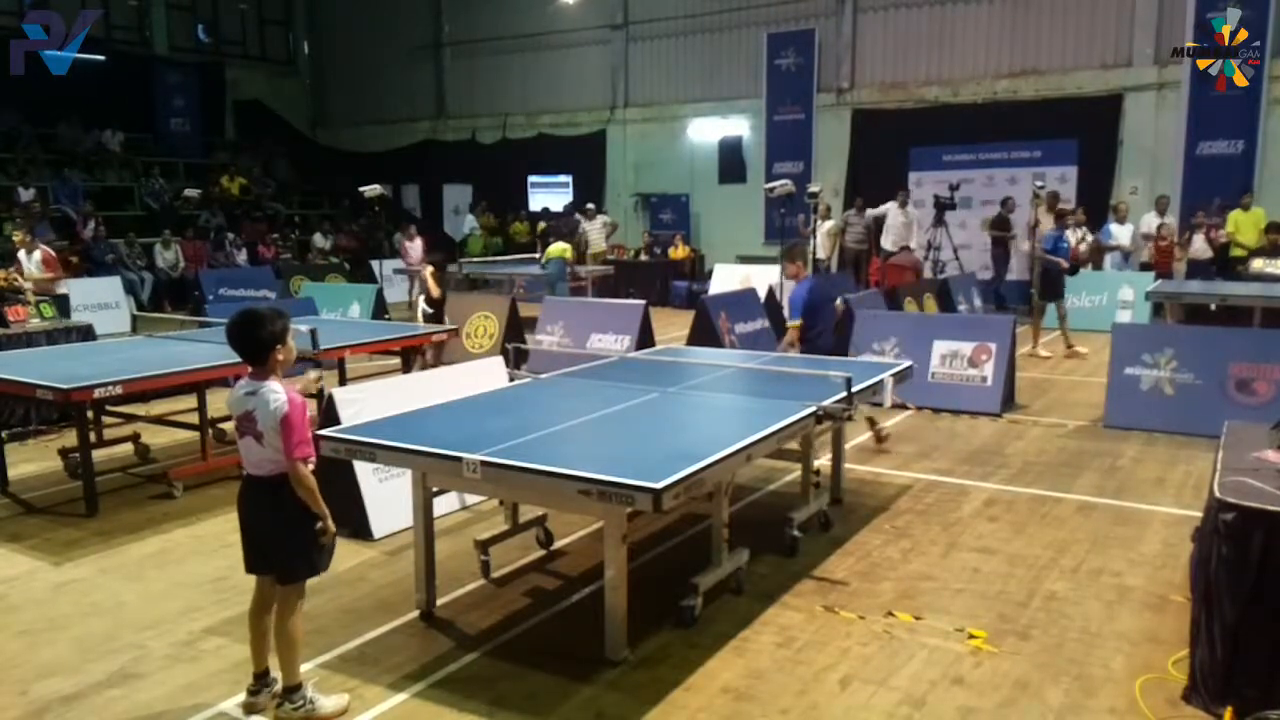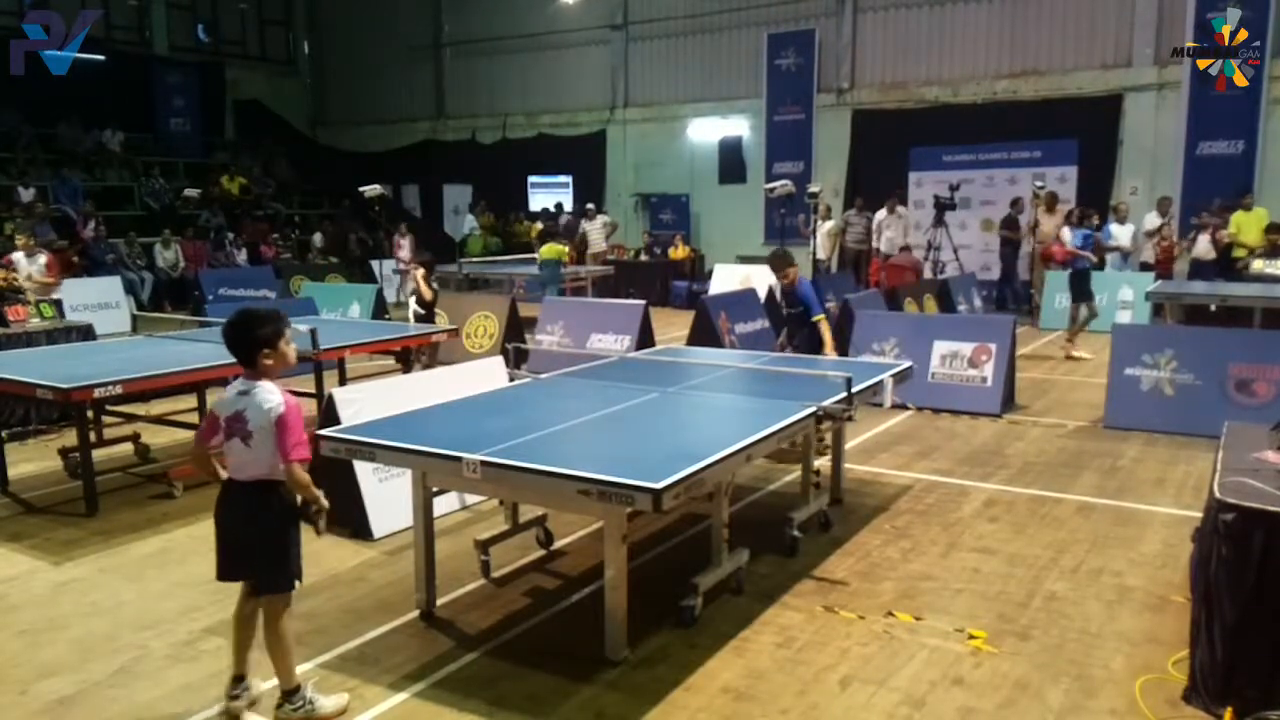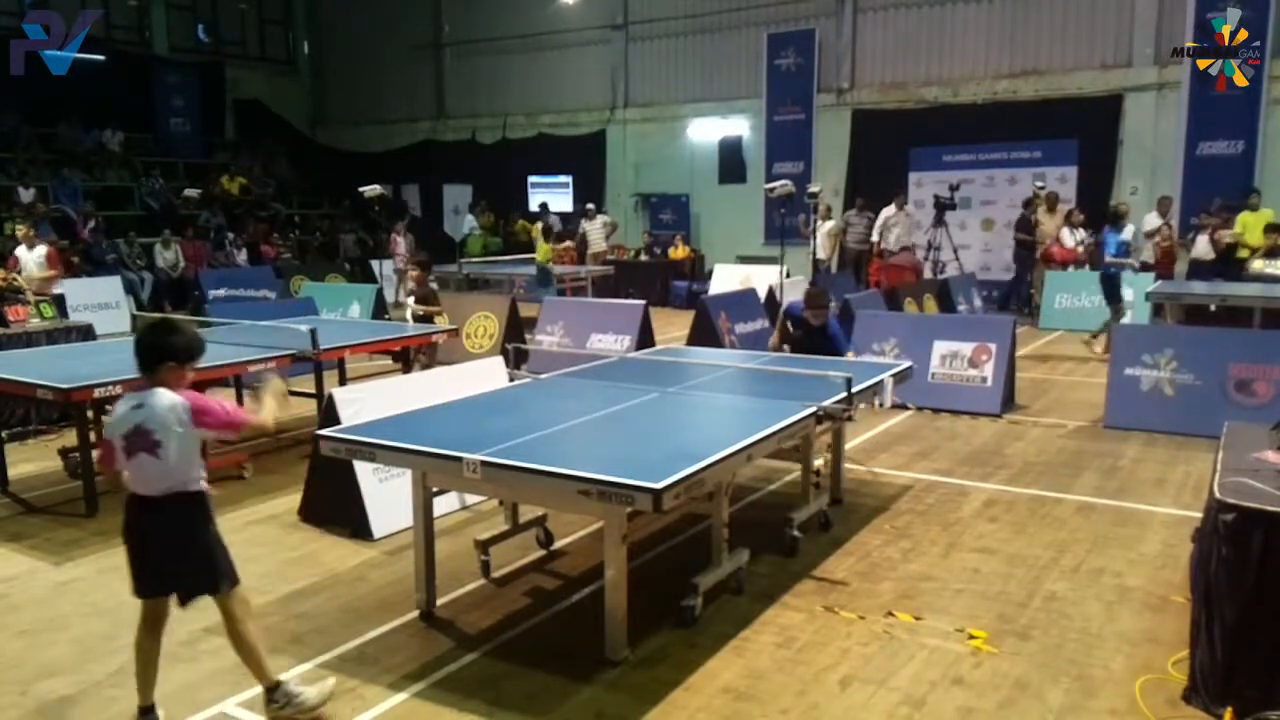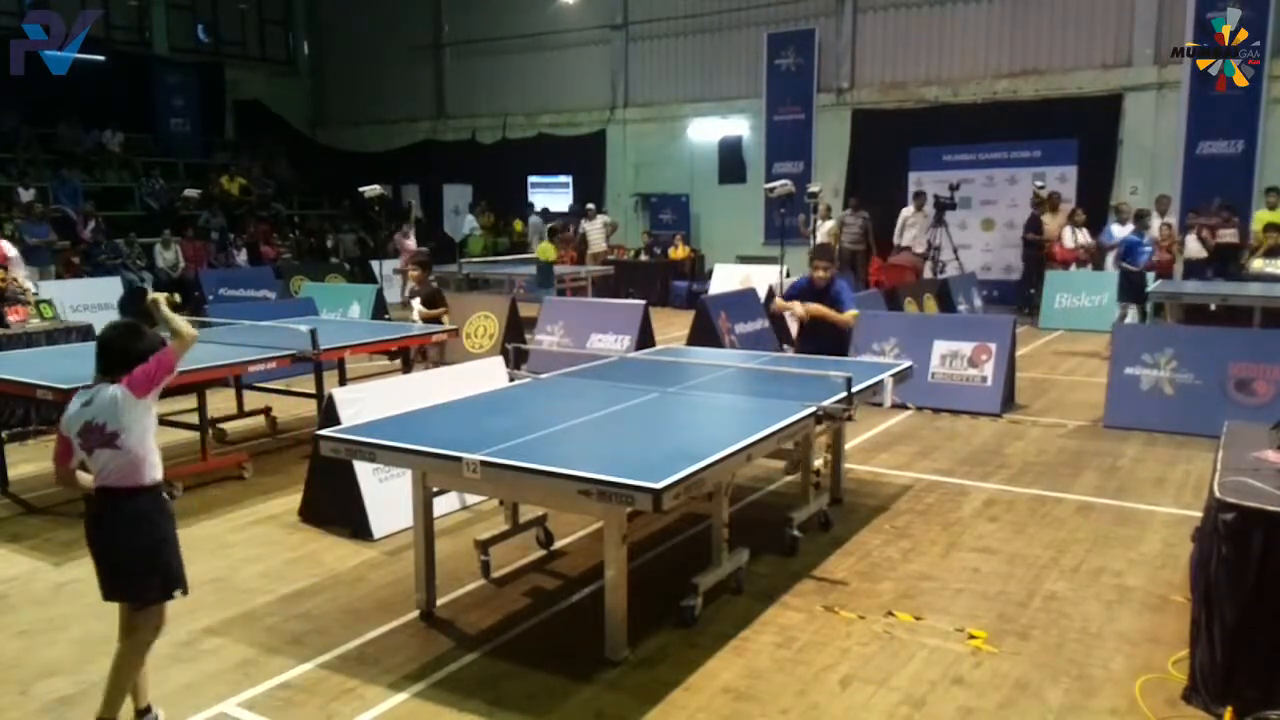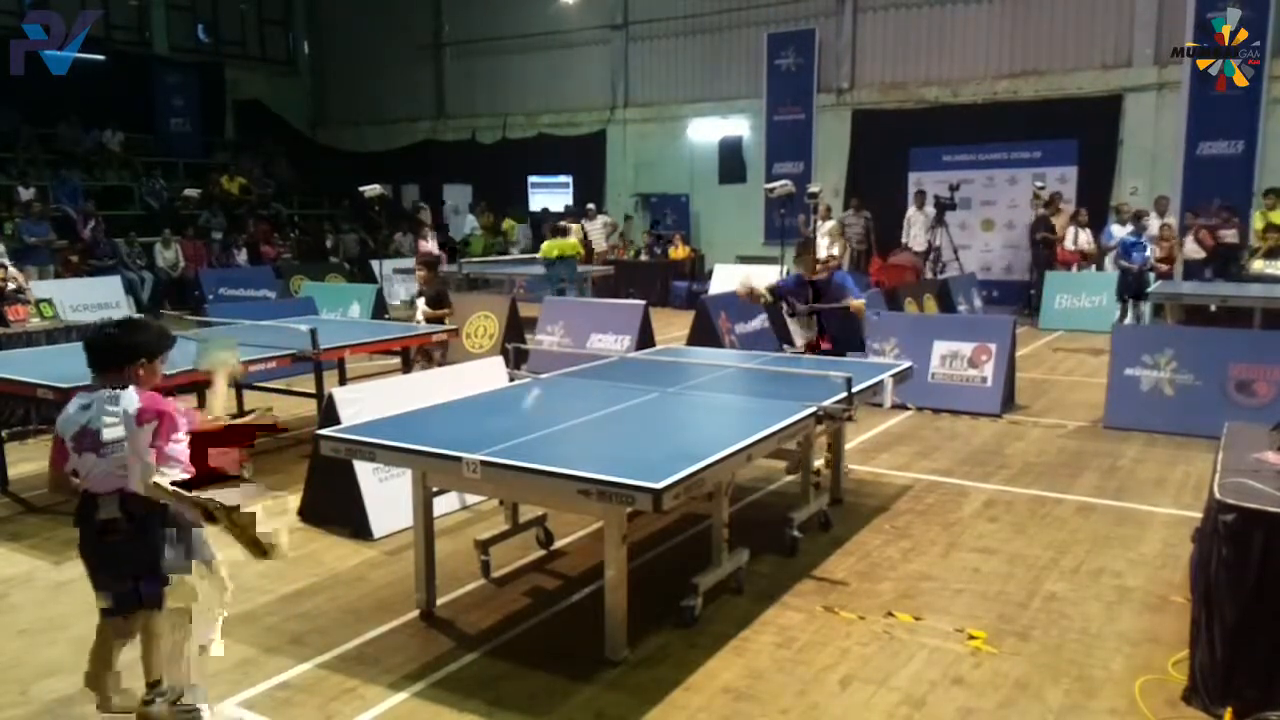
dt=0.5s
person 1, frame 1
left shoulder: (239, 392)
right shoulder: (289, 403)
right elbow: (298, 473)
right wrist: (325, 516)
left hip: (252, 495)
right hip: (284, 501)
left knee: (264, 593)
right knee: (289, 600)
left ankle: (261, 685)
person 1, frame 2
left shoulder: (227, 397)
right shoulder: (283, 404)
left elbow: (199, 455)
right elbow: (293, 474)
right wrist: (317, 499)
left hip: (233, 501)
right hip: (269, 505)
left knee: (251, 596)
right knee: (276, 605)
left ankle: (238, 686)
person 1, frame 3
left shoulder: (117, 412)
right shoulder: (186, 407)
left elbow: (113, 474)
right elbow: (262, 424)
right wrist: (273, 394)
left hip: (140, 517)
right hip: (185, 516)
left knee: (153, 614)
right knee: (234, 608)
person 1, frame 4
left shoulder: (74, 410)
right shoulder: (131, 393)
left elbow: (66, 477)
right elbow: (187, 337)
right wrist: (160, 308)
left hip: (103, 514)
right hip: (143, 512)
left knee: (132, 617)
right knee: (148, 625)
person 1, frame 5
left shoulder: (101, 401)
right shoulder: (150, 408)
left hip: (99, 517)
right hip: (126, 520)
left knee: (147, 603)
right knee: (120, 627)
